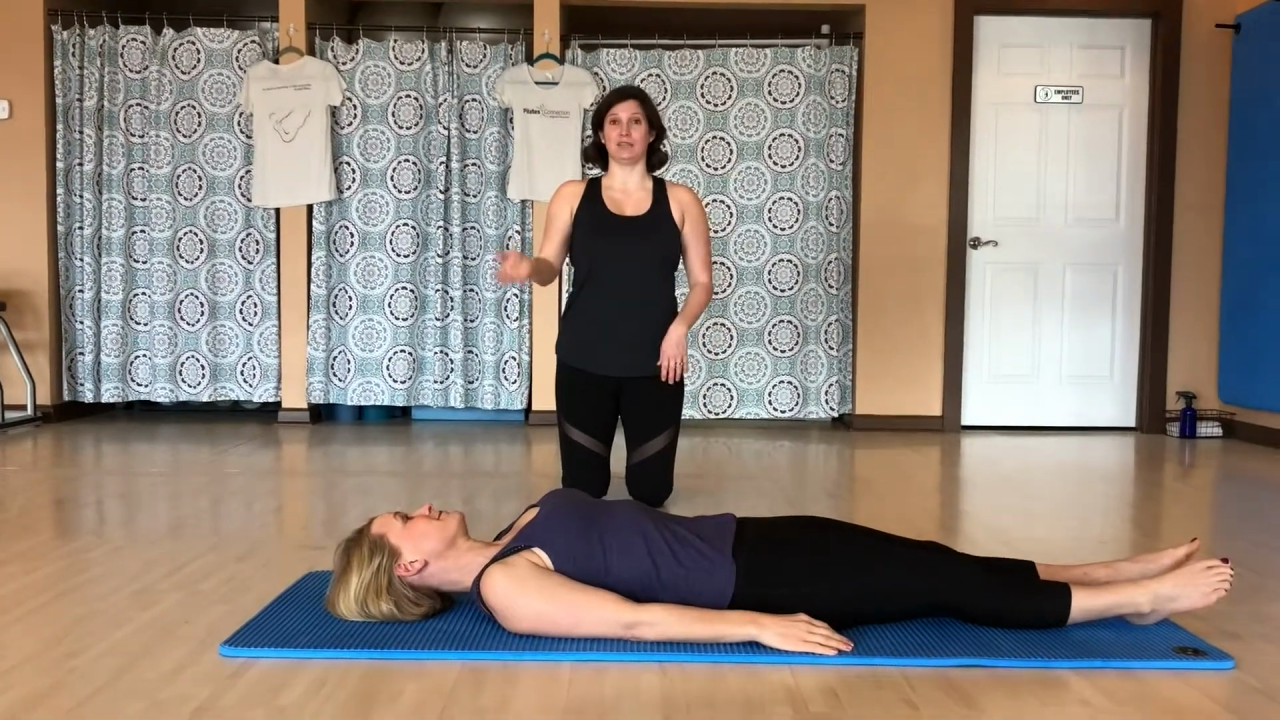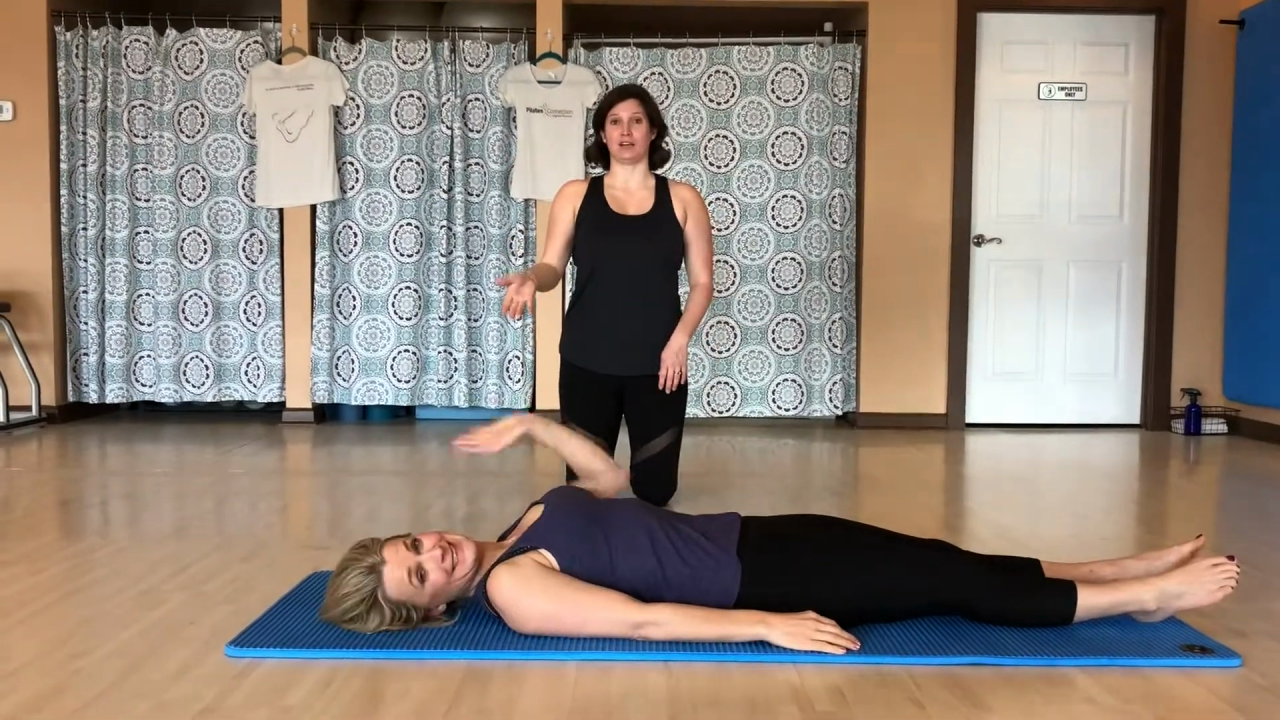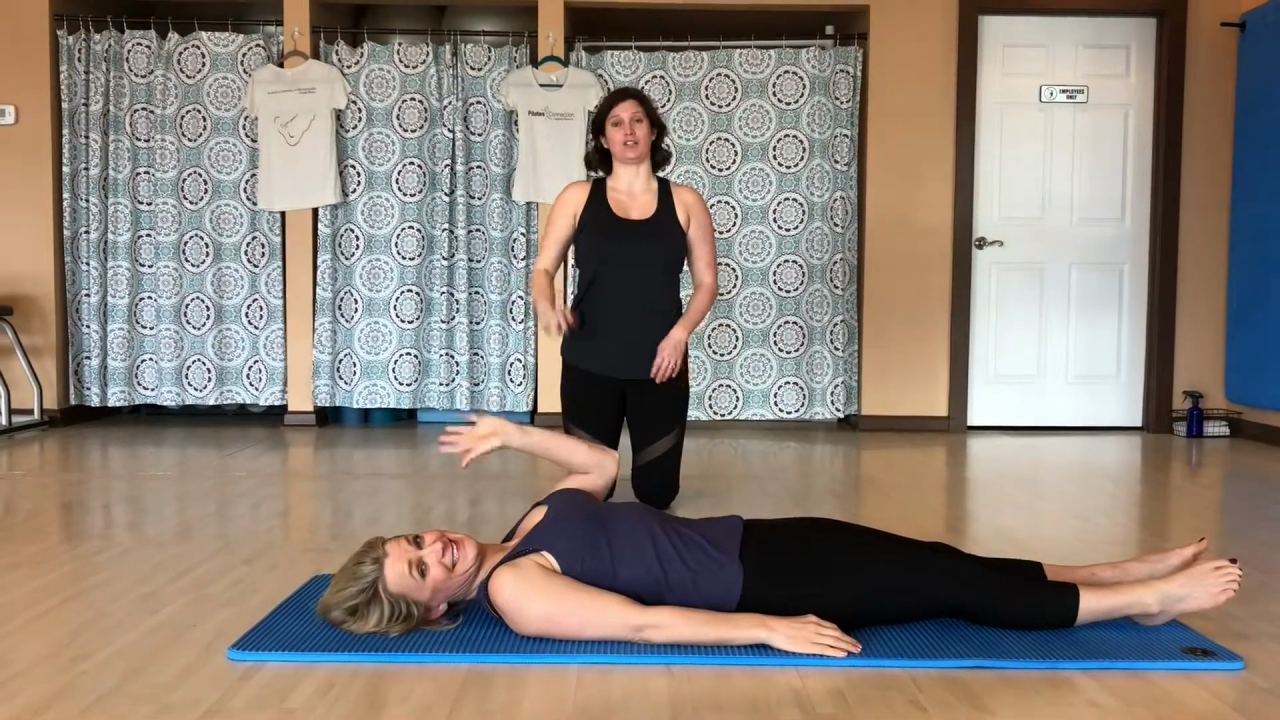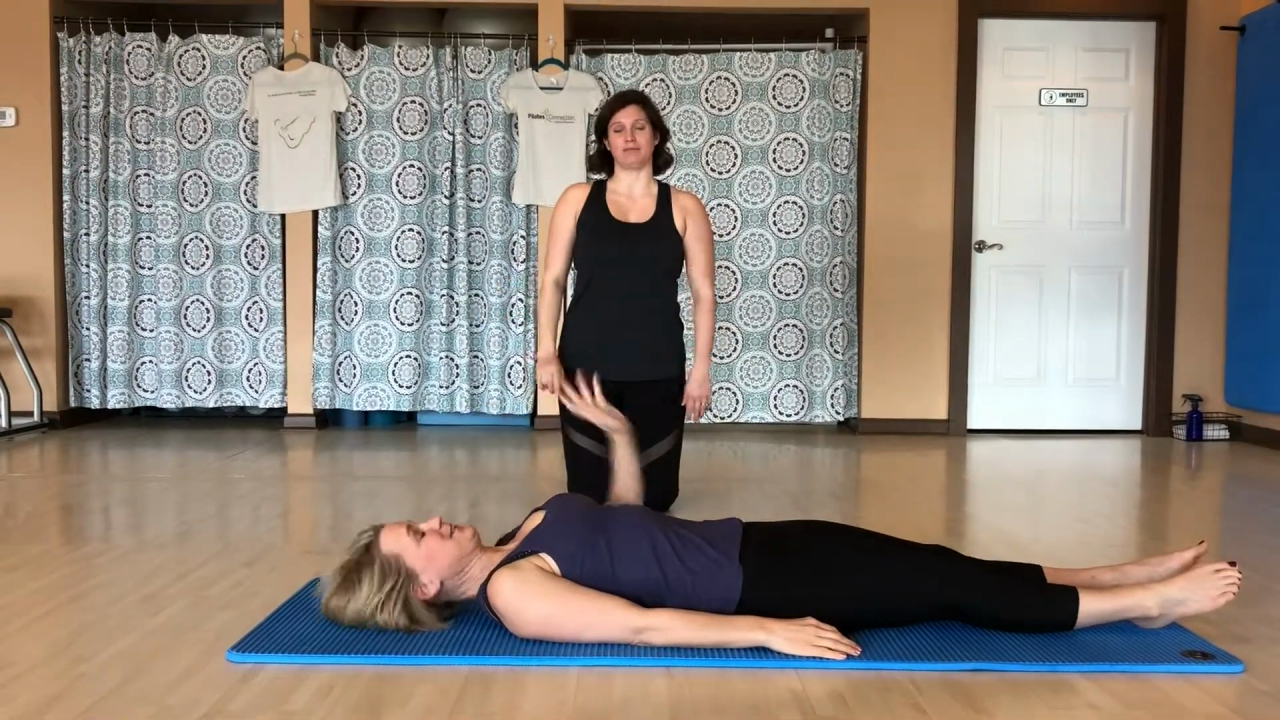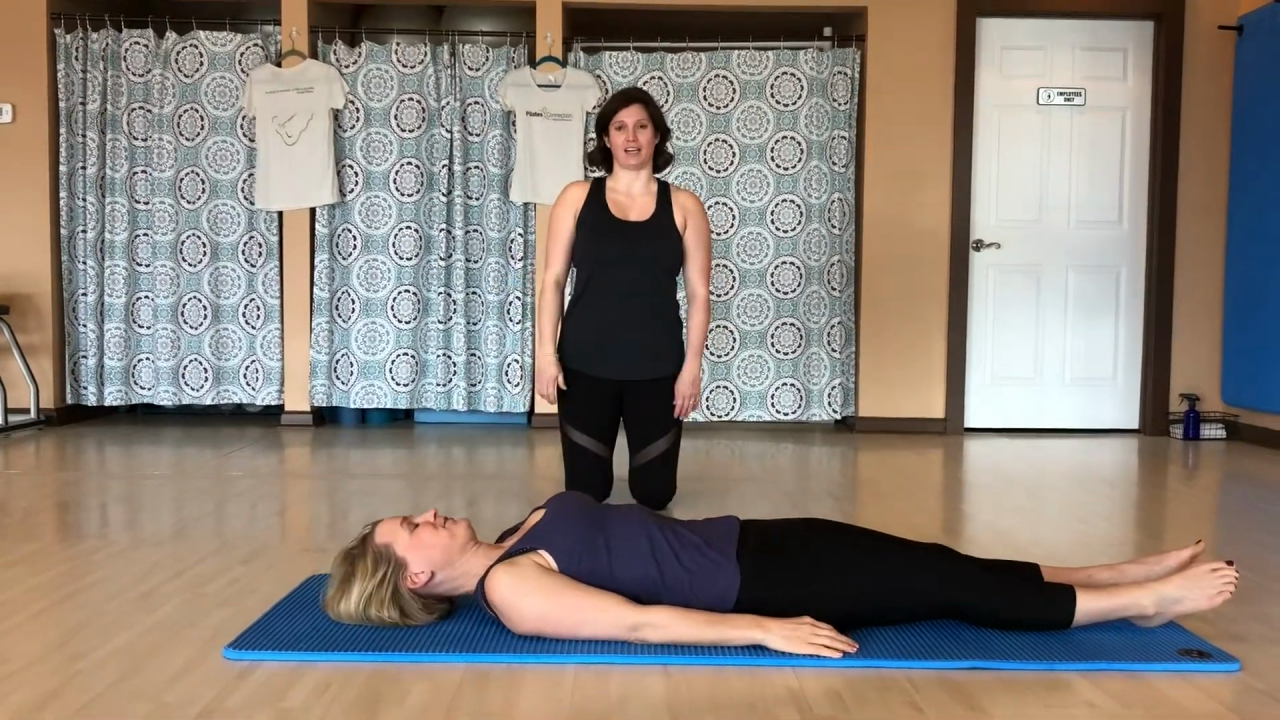
dt=0.4s
person 1, frame 1
left shoulder: (511, 544)
right shoulder: (507, 592)
right elbow: (635, 619)
right wrist: (761, 626)
left hip: (741, 539)
right hip: (743, 583)
left knee: (938, 563)
right knee: (948, 589)
left ankle: (1131, 574)
right ankle: (1141, 599)
person 1, frame 2
left shoulder: (519, 531)
right shoulder: (512, 596)
left elbow: (612, 482)
right elbow: (643, 620)
left wrist: (529, 427)
right wrist: (769, 626)
left hip: (748, 539)
right hip: (747, 586)
left knee: (943, 559)
right knee: (953, 590)
left ankle: (1136, 569)
right ankle: (1143, 599)
person 1, frame 3
left shoulder: (527, 527)
right shoulder: (516, 595)
left elbow: (603, 461)
right elbow: (644, 623)
left wrist: (509, 433)
right wrist: (771, 629)
left hip: (750, 540)
right hip: (751, 589)
left knee: (945, 563)
right knee: (955, 592)
left ankle: (1138, 574)
right ankle: (1148, 600)
person 1, frame 4
left shoulder: (520, 533)
right shoulder: (513, 596)
right elbow: (643, 623)
left wrist: (616, 431)
right wrist: (770, 631)
left hip: (749, 542)
right hip: (747, 587)
left knee: (945, 565)
right knee: (958, 593)
left ankle: (1140, 576)
right ankle: (1145, 603)
person 1, frame 5
left shoulder: (518, 542)
right shoulder: (511, 593)
right elbow: (639, 621)
right wrist: (767, 632)
left hip: (744, 541)
right hip: (747, 586)
left knee: (942, 566)
right knee: (952, 592)
left ankle: (1133, 578)
right ankle: (1142, 602)
person 2, frame 1
left shoulder: (680, 199)
right shoulder: (572, 195)
left elbow: (701, 281)
right elbow: (550, 268)
left wrist: (680, 328)
right wrist: (528, 265)
left hip: (653, 362)
right hip: (583, 361)
left knee: (651, 490)
right knee: (582, 488)
person 2, frame 2
left shoulder: (683, 198)
right shoulder: (575, 195)
left elbow: (702, 281)
right elbow: (553, 267)
left wrist: (680, 338)
right wrist: (530, 279)
left hip: (657, 362)
right hip: (587, 361)
left knee: (656, 490)
person 2, frame 3
left shoulder: (685, 201)
right shoulder: (578, 197)
left elbow: (706, 281)
right elbow: (543, 266)
left wrist: (680, 333)
right wrist: (547, 304)
left hip: (659, 364)
right hip: (589, 364)
left knee: (657, 492)
person 2, frame 4
left shoulder: (684, 207)
right shoulder: (577, 199)
left elbow: (704, 292)
right elbow: (553, 280)
left wrist: (701, 367)
right wrist: (546, 351)
left hip: (658, 369)
right hip: (587, 365)
left knee: (657, 497)
right knee: (587, 493)
person 2, frame 5
left shoulder: (684, 205)
right shoulder: (577, 197)
left elbow: (698, 292)
right elbow: (553, 280)
left wrist: (692, 365)
right wrist: (546, 354)
left hip: (657, 368)
right hip: (586, 365)
left knee: (654, 494)
right knee: (586, 492)
